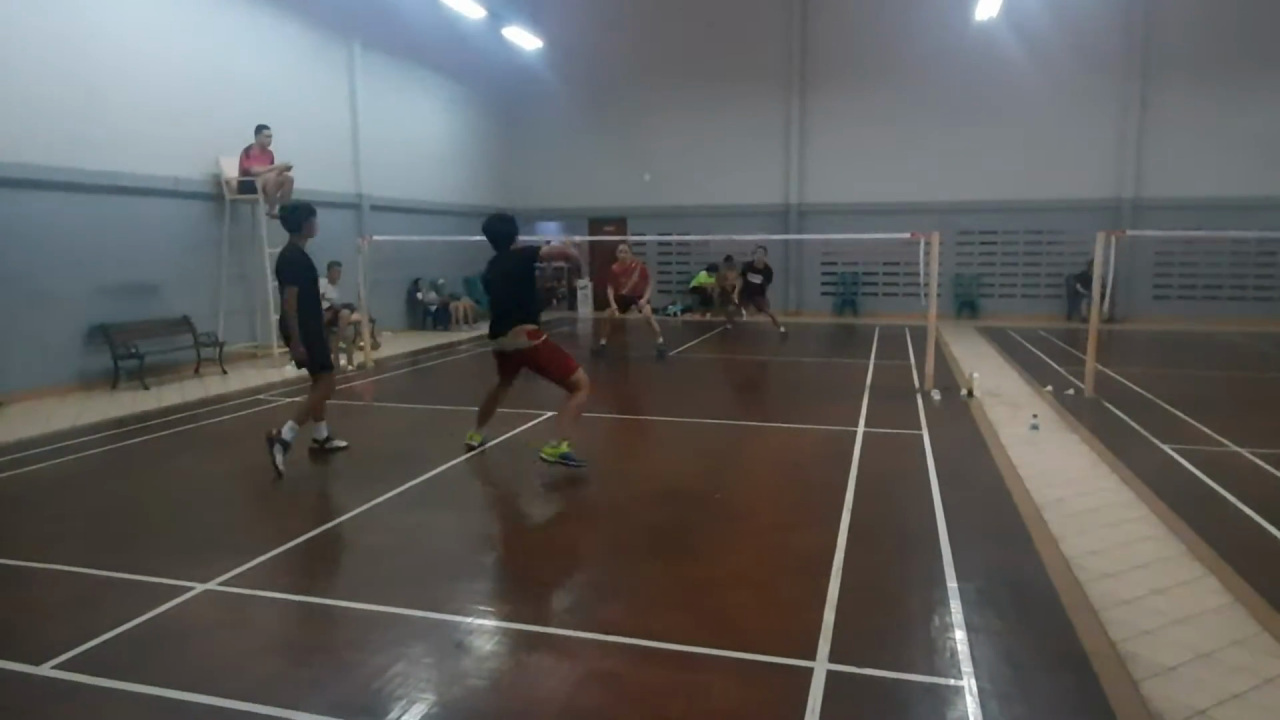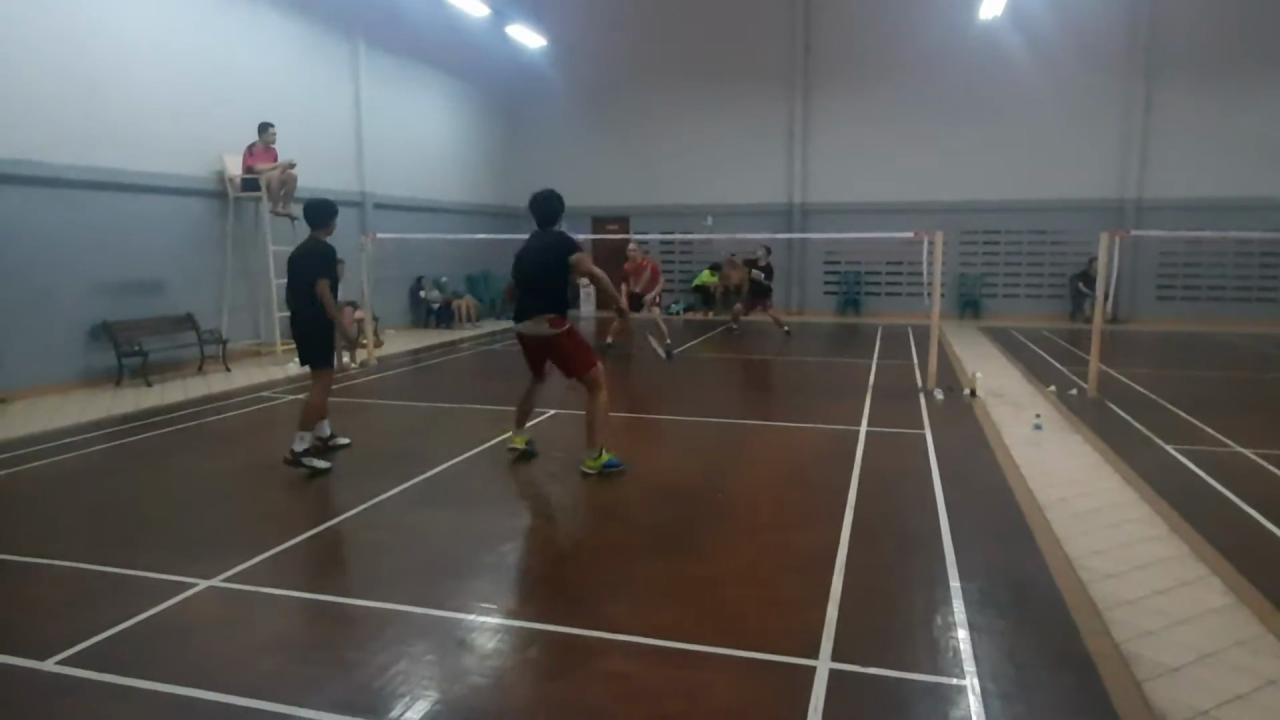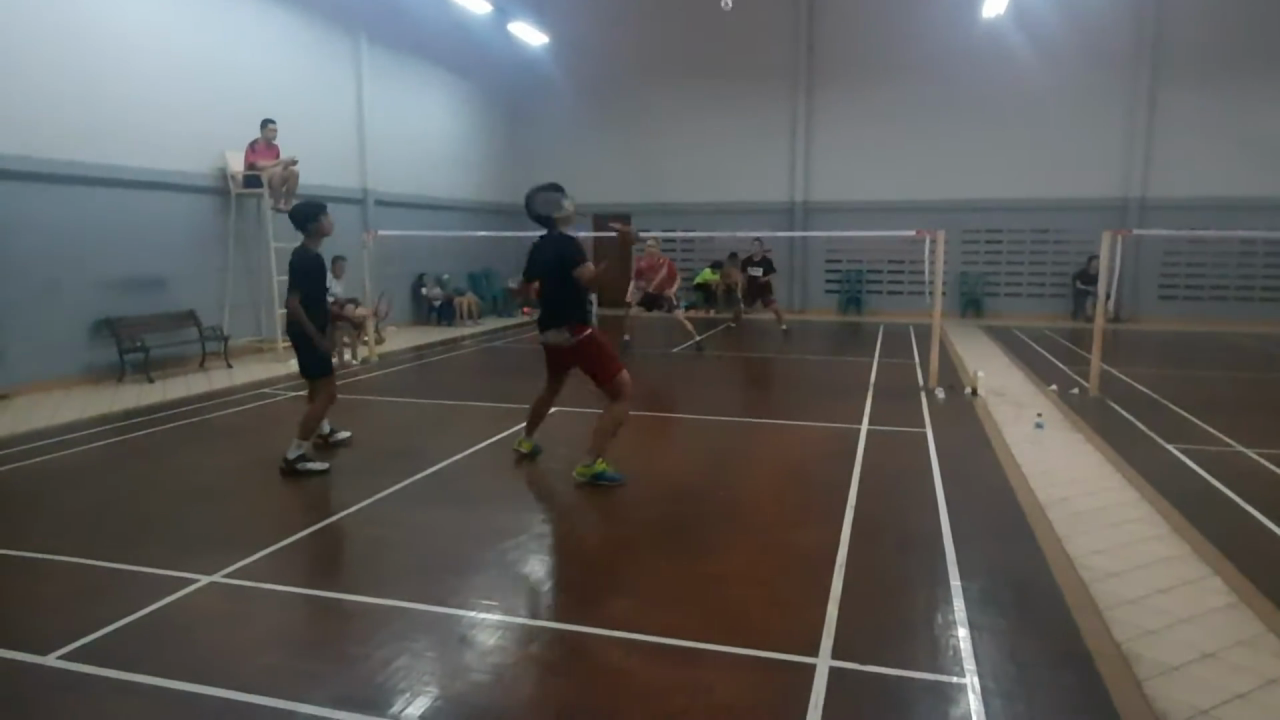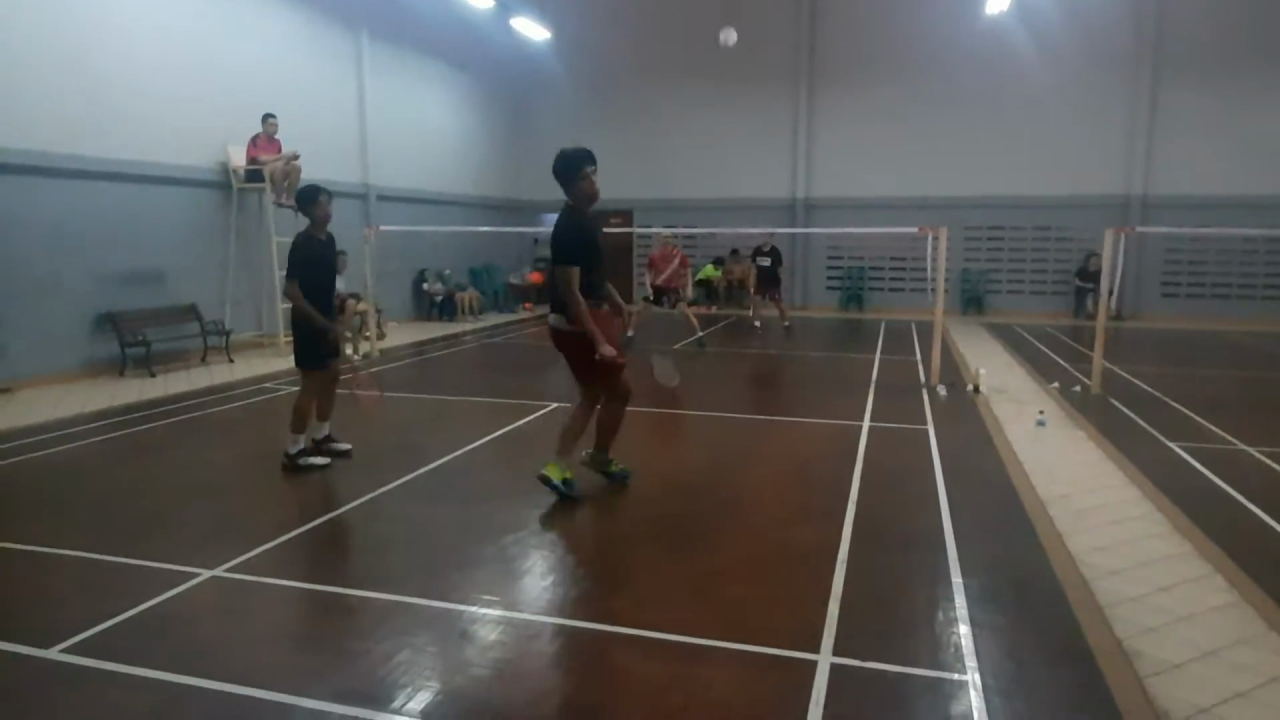
dt=0.4s
person 1, frame 1
left shoulder: (490, 272)
right shoulder: (522, 255)
right elbow: (563, 251)
right wrist: (577, 260)
left hip: (500, 341)
right hip: (528, 337)
left knee: (503, 383)
right knee: (580, 386)
left ankle: (476, 435)
right ankle: (557, 446)
person 1, frame 2
left shoulder: (525, 249)
right shoulder: (560, 241)
left elbow: (510, 293)
right elbow: (592, 272)
right wrist: (618, 302)
left hip: (525, 328)
right hip: (552, 326)
left knee: (537, 379)
right knee: (597, 385)
left ankle: (519, 437)
right ankle: (595, 456)
person 1, frame 3
left shoulder: (538, 248)
right shoulder: (566, 243)
left elbow: (527, 285)
right elbow: (590, 280)
left hip: (550, 333)
right hip: (574, 333)
left knee: (553, 386)
right knee: (622, 392)
left ankle: (526, 441)
right ankle: (590, 465)
person 1, frame 4
left shoulder: (586, 218)
right shoulder: (570, 227)
right elbow: (570, 292)
left wrist: (615, 299)
right wrist: (598, 342)
left hip: (587, 316)
right hip: (577, 321)
left knee: (591, 396)
right knee: (620, 389)
left ankle: (557, 470)
right ankle: (600, 457)
person 2, frame 1
left shoulder: (289, 255)
right shoulder: (296, 257)
right elbow: (289, 299)
right wrist: (296, 340)
left hip: (307, 329)
right hip: (305, 331)
left knee: (320, 382)
right knee: (325, 386)
left ankle: (321, 436)
right ankle: (283, 435)
person 2, frame 2
left shoulder: (298, 252)
right shoulder: (325, 250)
left elbow: (290, 292)
right elbow: (323, 289)
right wrist: (340, 324)
left hip: (301, 322)
right hip: (317, 324)
left knee: (321, 380)
right knee: (321, 384)
left ankle: (323, 435)
right ankle: (299, 448)
person 2, frame 3
left shoulder: (314, 256)
right shoulder: (303, 259)
right elbow: (292, 303)
right wrist: (319, 337)
left hip: (314, 333)
right hip: (309, 335)
left knee: (318, 388)
right knee: (327, 393)
left ankle: (324, 431)
right ankle: (294, 457)
person 2, frame 4
left shoulder: (330, 240)
right shoulder: (302, 244)
right elbow: (290, 291)
left wrist: (333, 321)
right wrist: (323, 323)
left hip: (326, 321)
right hip: (310, 324)
left knee: (331, 378)
right knee: (311, 385)
left ankle: (321, 436)
right ankle: (294, 450)
